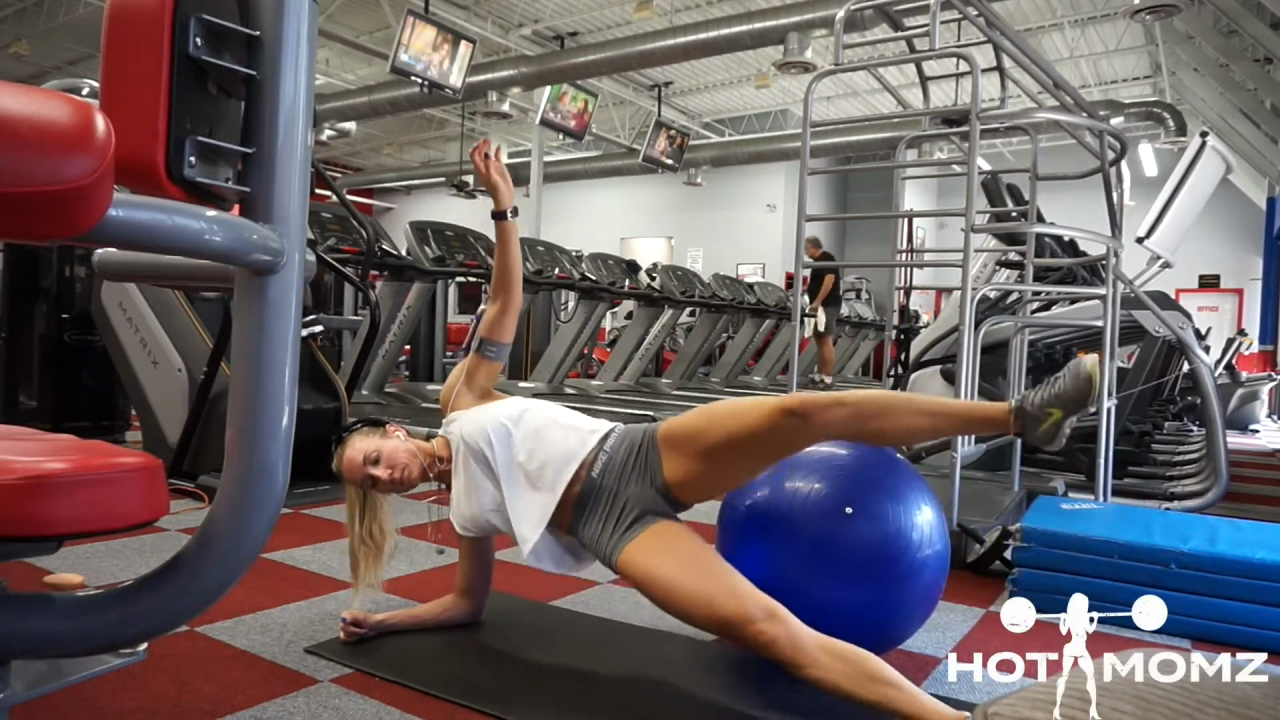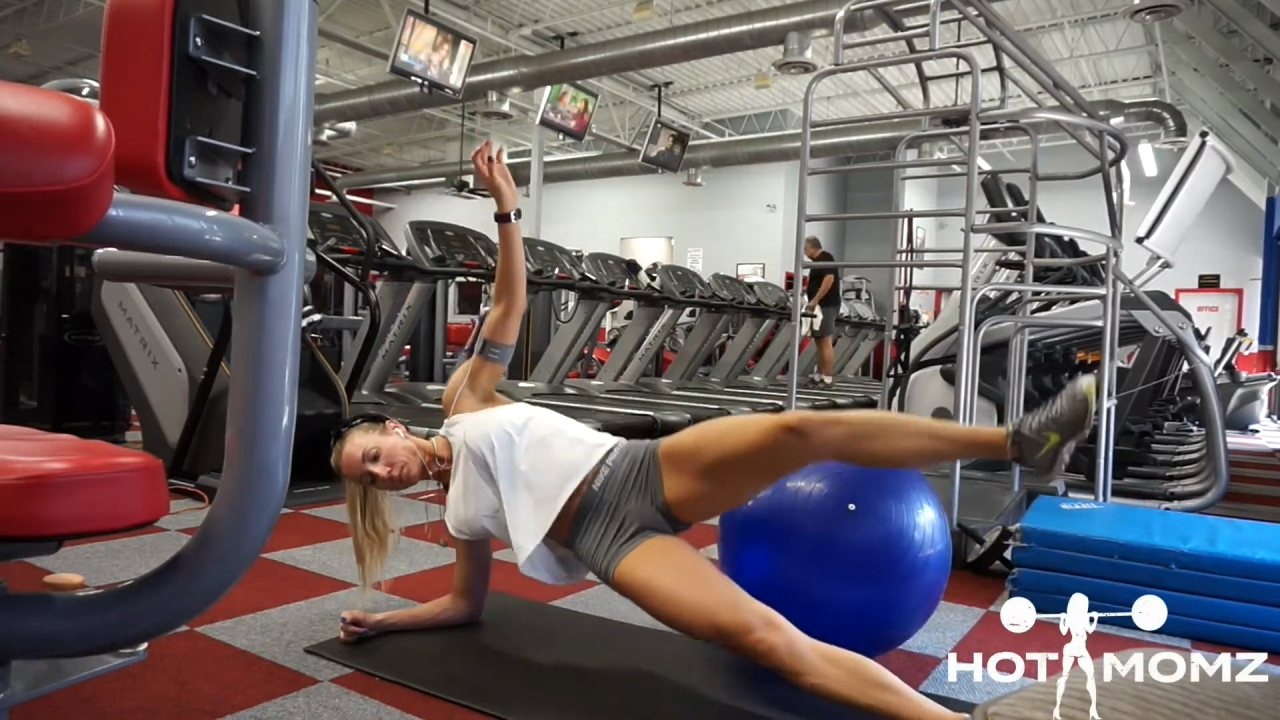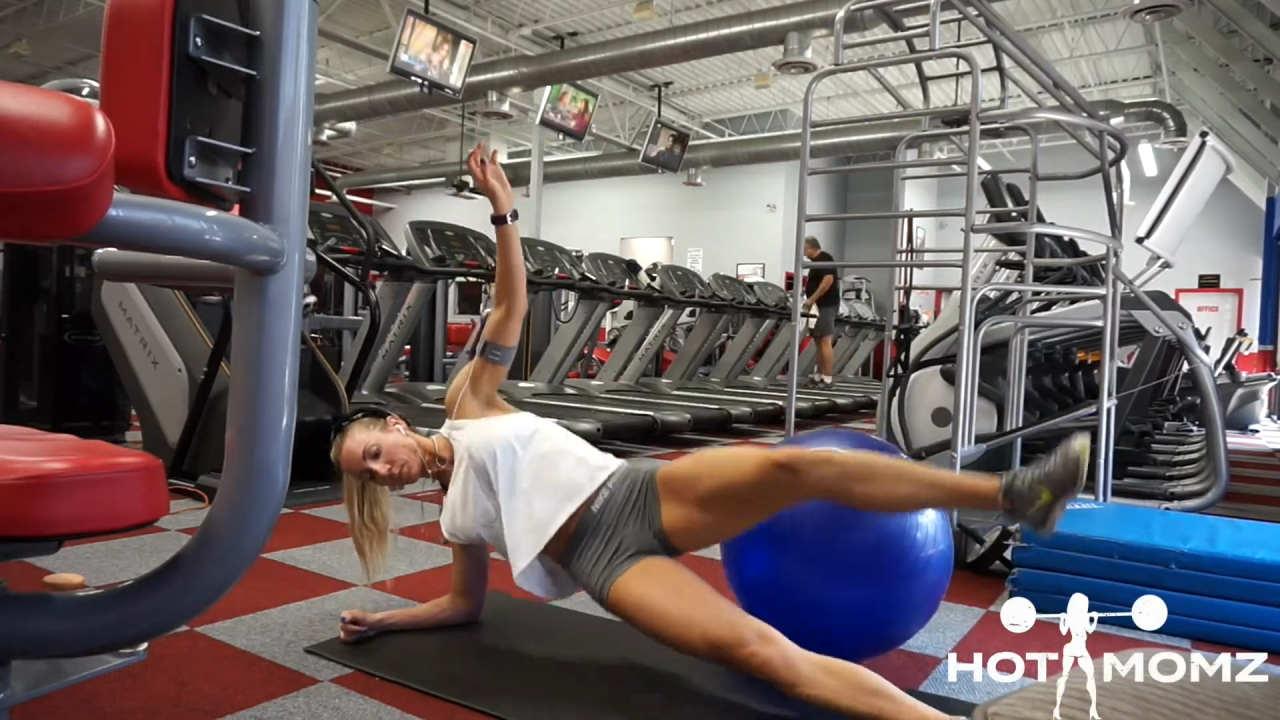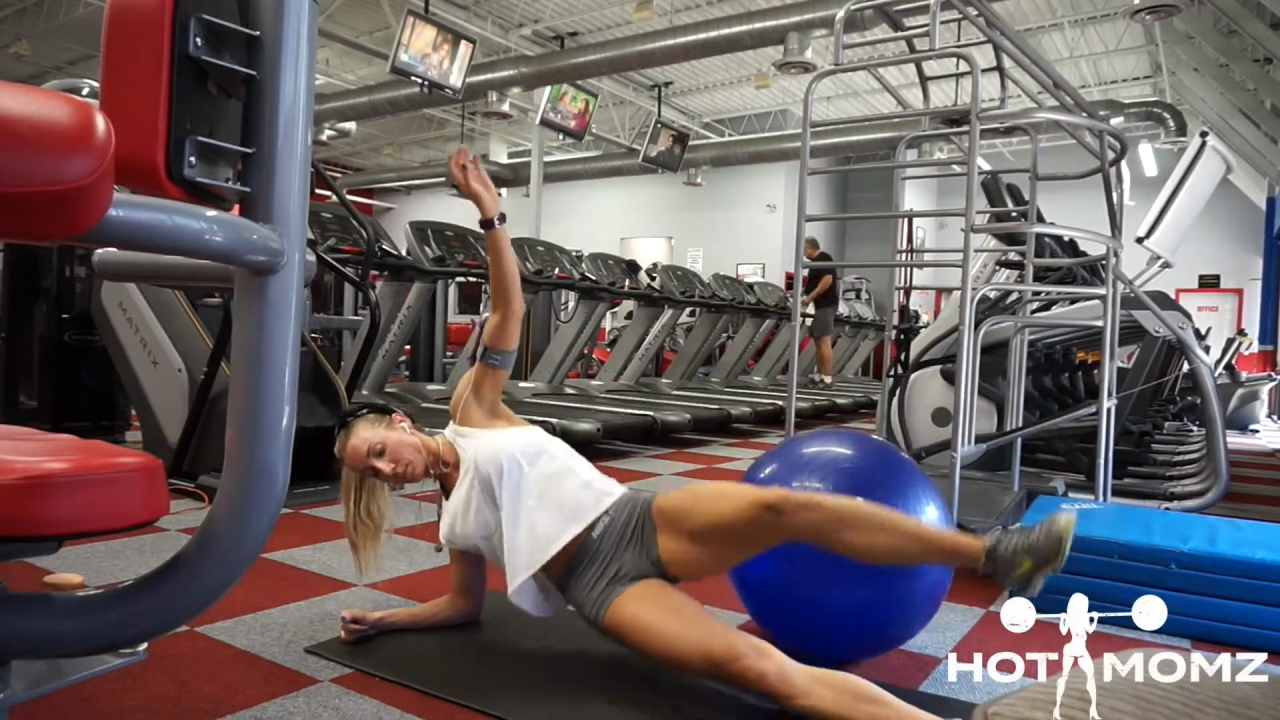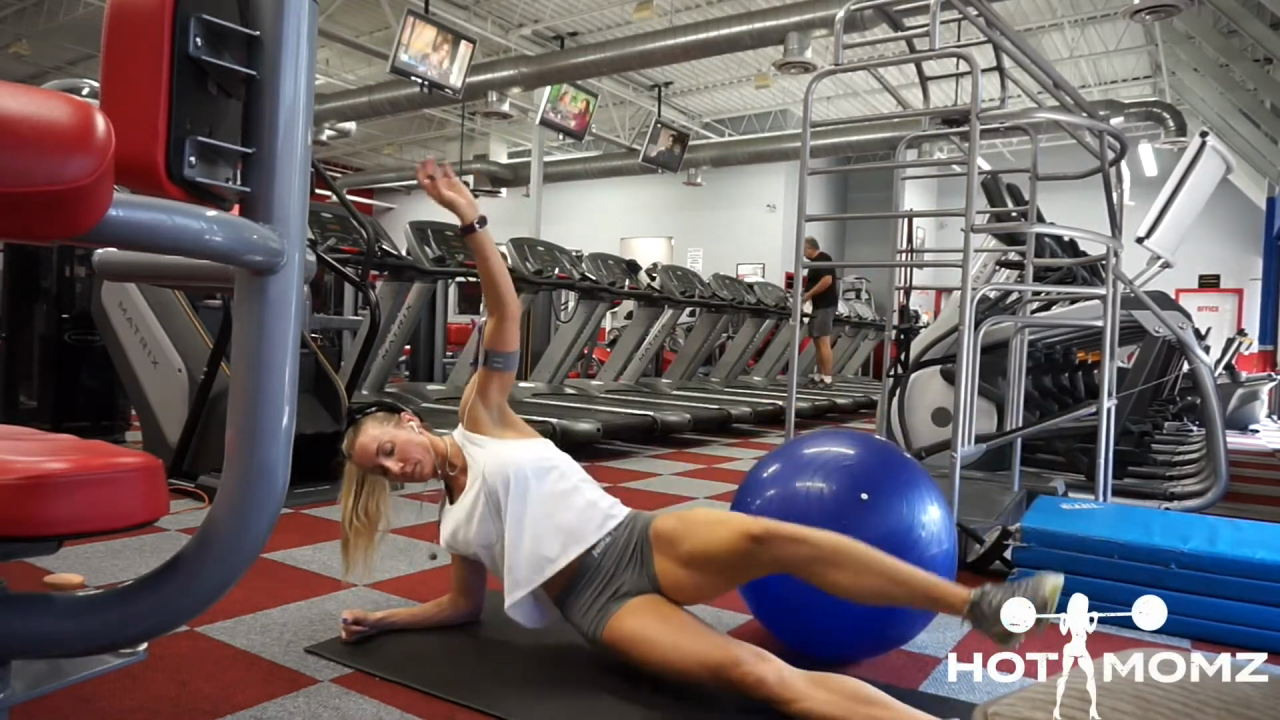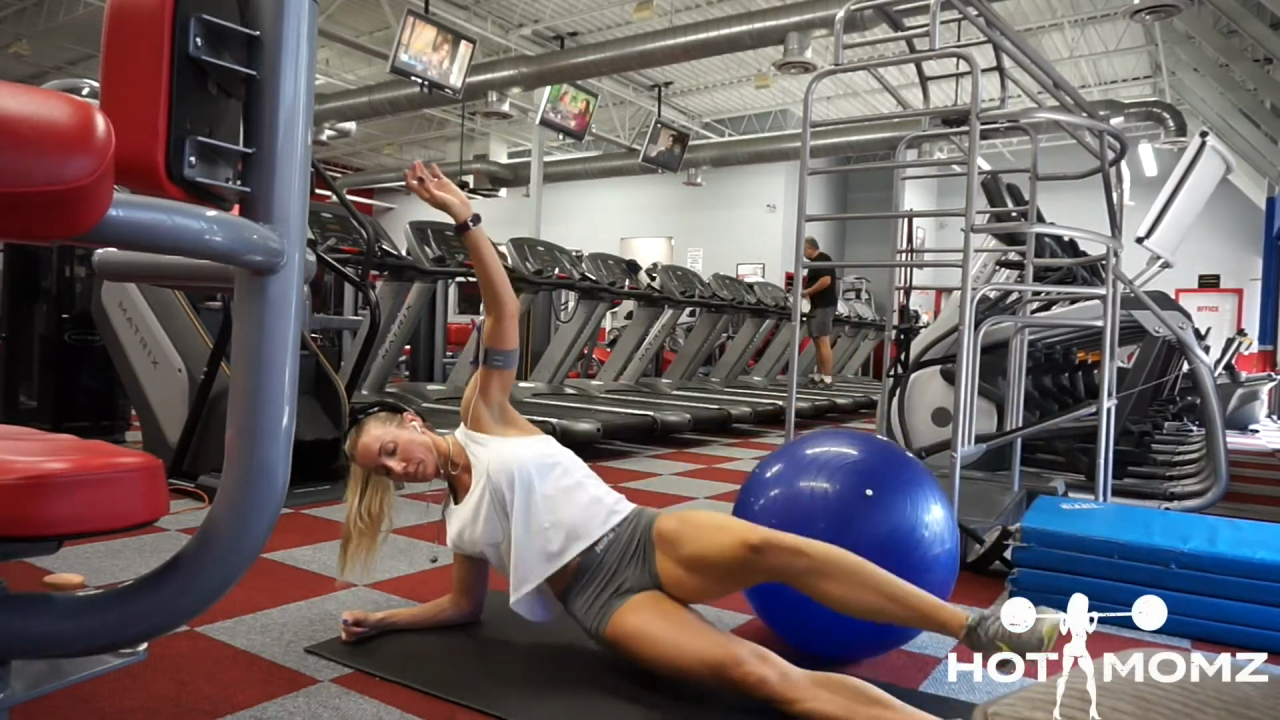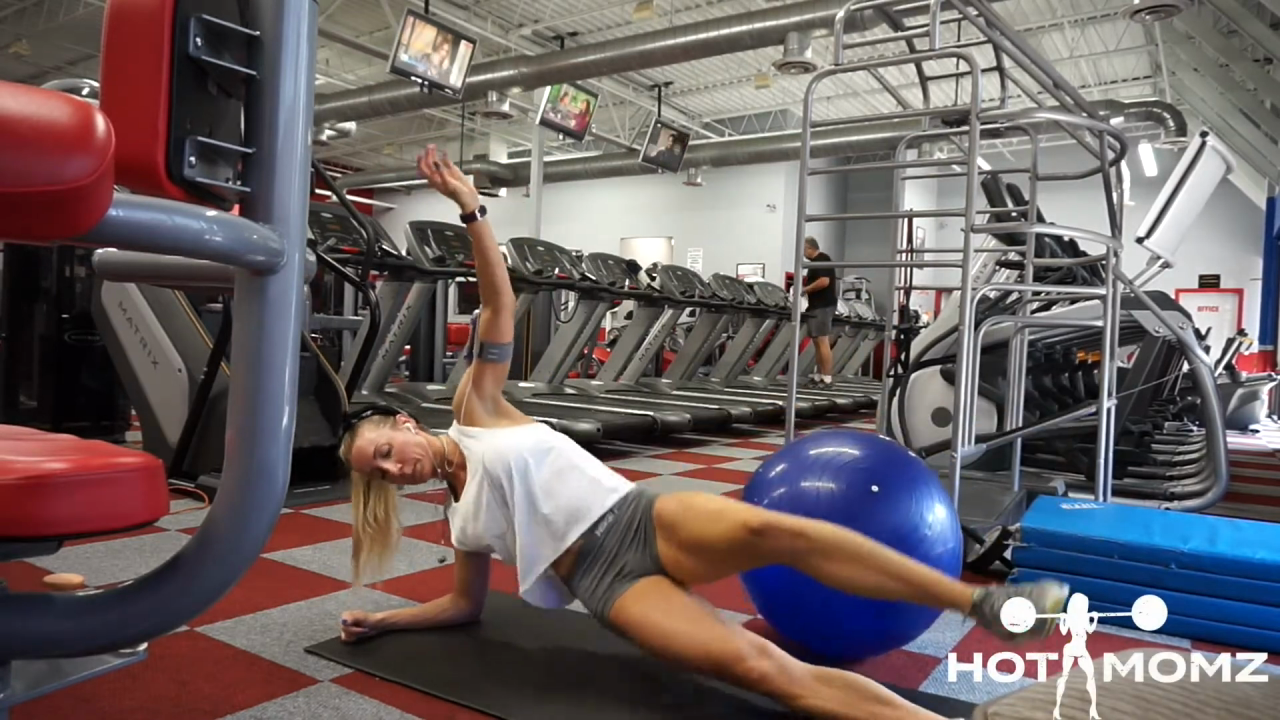
dt=0.1s
person 1, frame 1
left shoulder: (461, 395)
right shoulder: (462, 510)
left elbow: (507, 299)
right elbow: (468, 603)
left wrist: (502, 203)
right wrist: (380, 621)
left hip: (641, 457)
right hip: (613, 526)
left knee: (802, 410)
right knee: (770, 631)
left ankle: (1017, 414)
person 1, frame 2
left shoulder: (462, 398)
right shoulder: (459, 511)
left elbow: (511, 301)
right elbow: (466, 603)
left wrist: (505, 206)
right wrist: (379, 620)
left hip: (643, 470)
right hip: (613, 537)
left knee: (801, 431)
right knee: (769, 639)
left ankle: (1016, 438)
person 1, frame 3
left shoulder: (465, 402)
right shoulder: (455, 517)
left elbow: (511, 304)
right elbow: (465, 605)
left wrist: (502, 212)
right wrist: (379, 620)
left hip: (638, 498)
right hip: (608, 562)
left knee: (789, 466)
right knee: (761, 653)
left ankle: (1005, 492)
person 1, frame 4
left shoulder: (470, 410)
right shoulder: (455, 521)
left elbow: (509, 310)
right elbow: (464, 605)
left wrist: (489, 215)
right wrist: (379, 620)
left hip: (637, 521)
right hip: (606, 583)
left knee: (784, 506)
left ankle: (992, 552)
person 1, frame 5
left shoulder: (480, 415)
right shoulder: (454, 525)
left elbow: (506, 313)
right elbow: (464, 606)
left wrist: (470, 219)
right wrist: (380, 619)
left hip: (638, 540)
right hip: (604, 604)
left knee: (768, 538)
left ankle: (979, 603)
person 1, frame 6
left shoulder: (483, 414)
right shoulder: (460, 523)
left elbow: (504, 311)
right elbow: (465, 605)
left wrist: (463, 217)
right wrist: (380, 619)
left hip: (638, 536)
right hip: (605, 600)
left knee: (766, 547)
left ankle: (974, 624)
person 1, frame 7
left shoulder: (472, 406)
right shoulder: (460, 519)
left elbow: (500, 305)
right elbow: (465, 605)
left wrist: (470, 207)
right wrist: (381, 620)
left hip: (643, 517)
right hip: (612, 578)
left knee: (772, 532)
left ankle: (980, 600)
